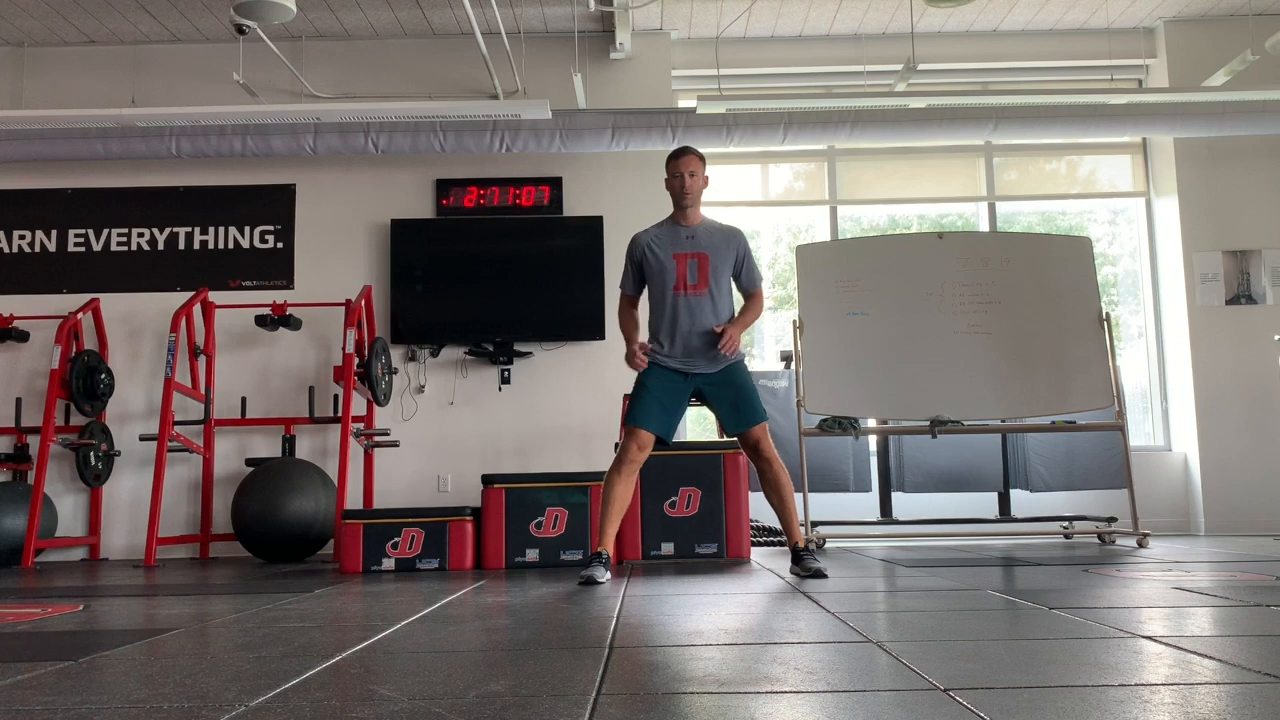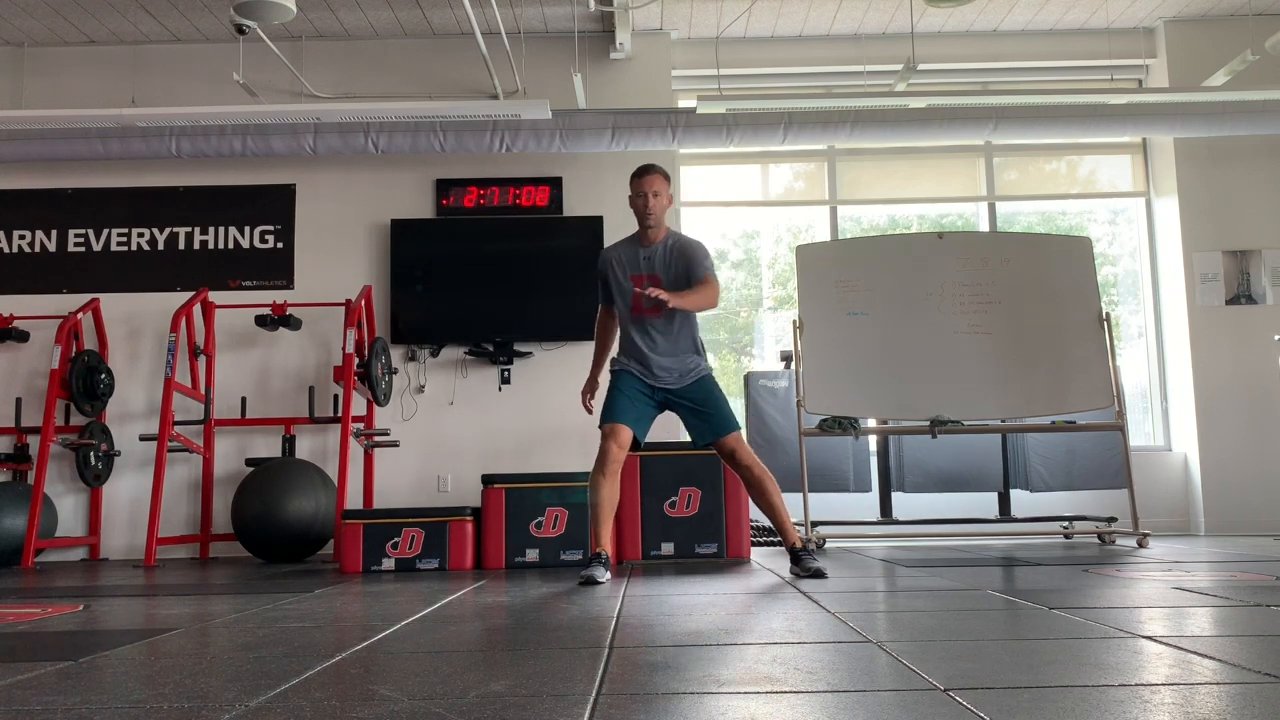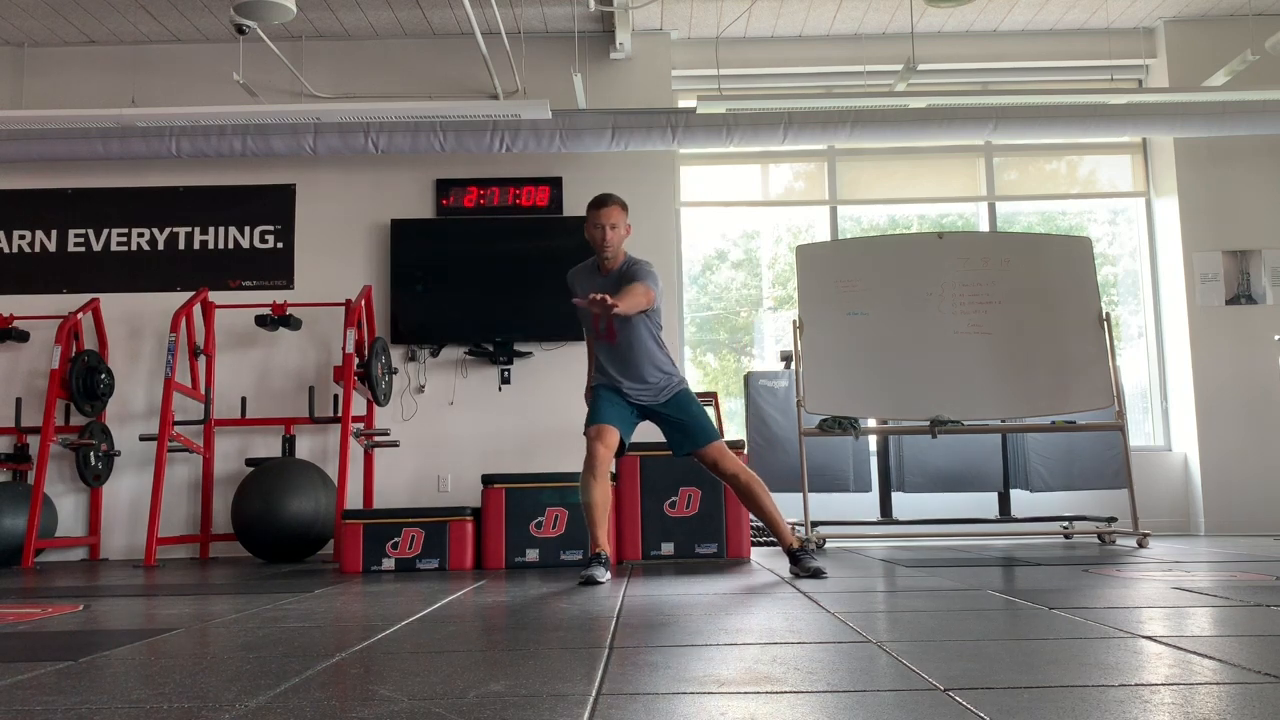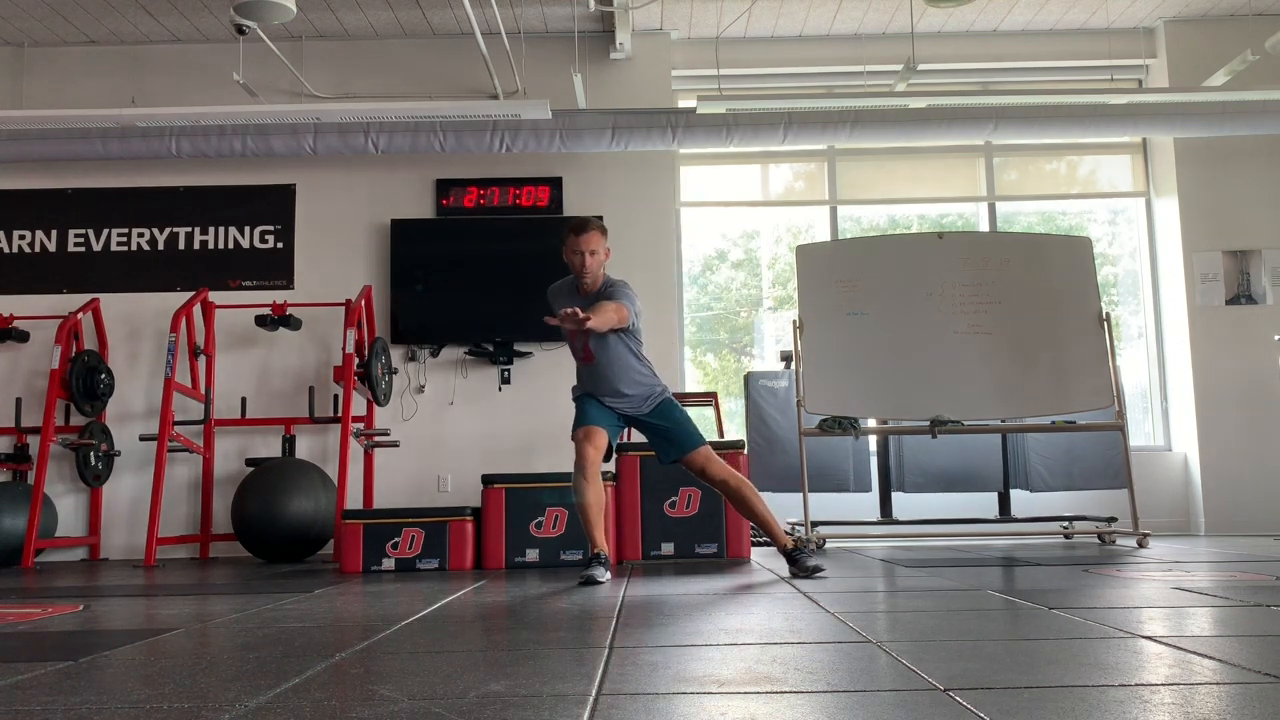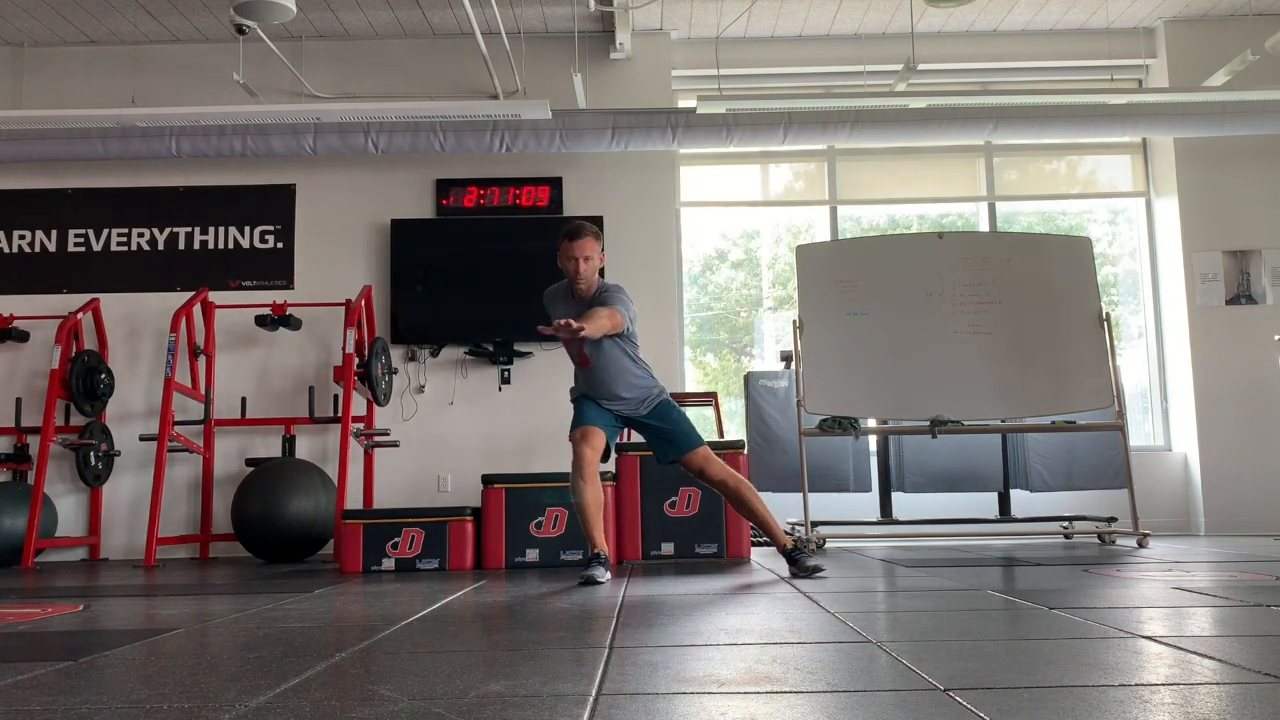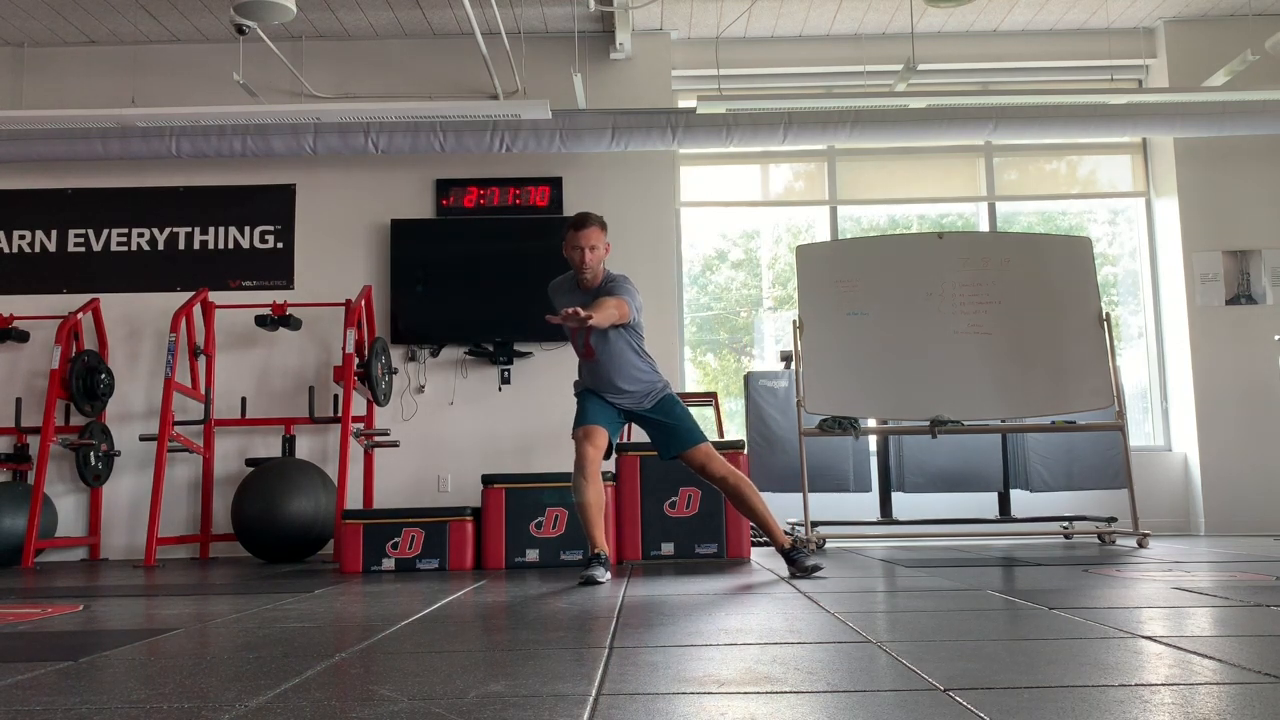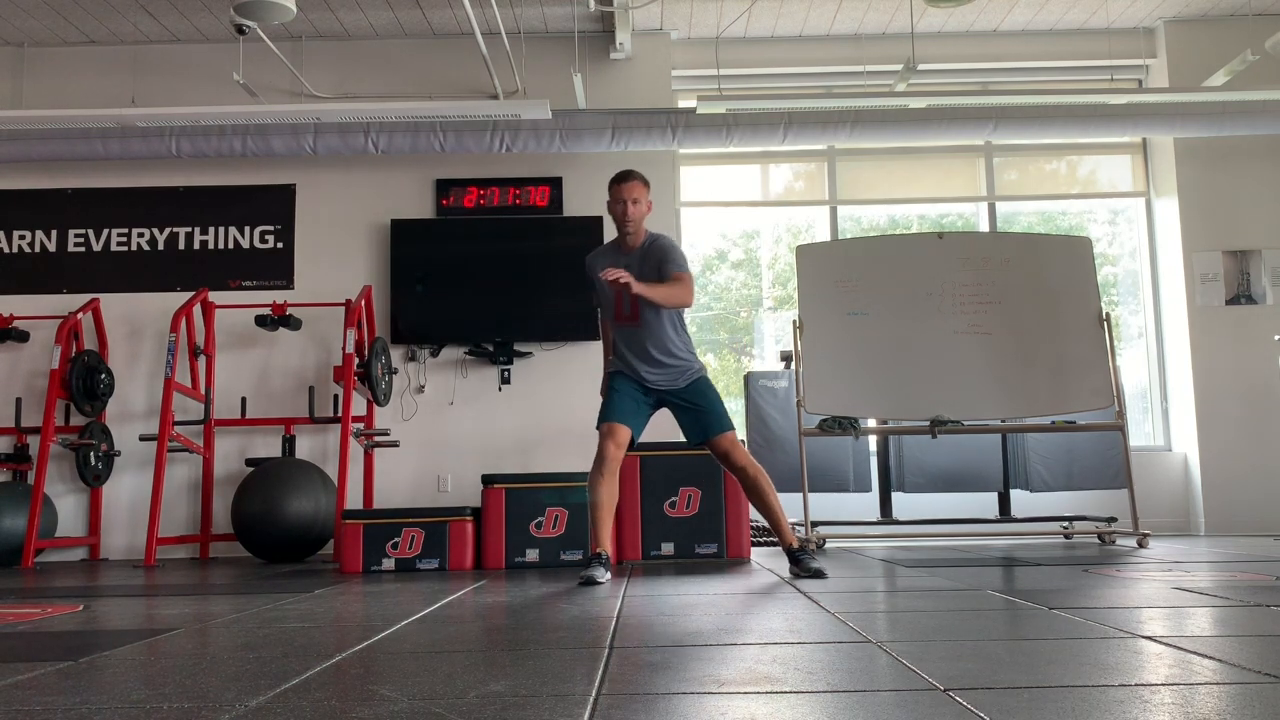
dt=0.5s
person 1, frame 1
left shoulder: (731, 238)
right shoulder: (645, 242)
left elbow: (755, 296)
right elbow: (627, 303)
left wrist: (737, 327)
right wrist: (632, 343)
left hip: (721, 363)
right hip: (664, 365)
left knee: (762, 446)
right knee: (632, 450)
left ankle: (799, 549)
right ankle: (602, 554)
person 1, frame 2
left shoulder: (689, 249)
right shoulder: (611, 257)
left elbow: (710, 296)
right elbow: (607, 315)
left wrist: (669, 297)
right wrist: (595, 373)
left hip: (689, 372)
right hip: (633, 374)
left knee: (740, 455)
right knee: (611, 448)
left ankle: (797, 549)
right ankle: (600, 556)
person 1, frame 3
left shoulder: (641, 271)
right shoulder: (577, 278)
left elbow: (639, 297)
left wrist: (613, 304)
right wrist: (592, 378)
left hip: (664, 387)
right hip: (612, 387)
left knee: (724, 462)
right knee: (599, 449)
left ankle: (794, 549)
right ankle: (599, 556)
person 1, frame 4
left shoulder: (620, 293)
right shoulder: (557, 294)
left elbow: (608, 314)
left wrist: (585, 319)
left hip: (648, 396)
right hip: (597, 397)
left knee: (713, 469)
right knee: (587, 450)
left ankle: (789, 548)
right ankle: (599, 557)
person 1, frame 5
left shoulder: (614, 297)
right shoulder: (553, 298)
left elbow: (602, 321)
left wrist: (579, 328)
left hip: (645, 398)
right hip: (595, 399)
left knee: (712, 469)
right knee: (585, 450)
left ankle: (789, 548)
right ankle: (599, 556)
person 1, frame 6
left shoulder: (621, 287)
right shoulder: (558, 290)
left elbow: (611, 310)
left wrist: (587, 316)
left hip: (649, 393)
right hip: (598, 394)
left knee: (713, 466)
right knee: (587, 451)
left ankle: (787, 548)
right ankle: (599, 557)
person 1, frame 7
left shoulder: (664, 248)
right shoulder: (596, 261)
left elbow: (685, 295)
left wrist: (637, 286)
right wrist: (608, 372)
left hip: (683, 373)
right hip: (629, 376)
left knee: (735, 455)
right knee: (609, 448)
left ankle: (793, 549)
right ankle: (600, 556)
